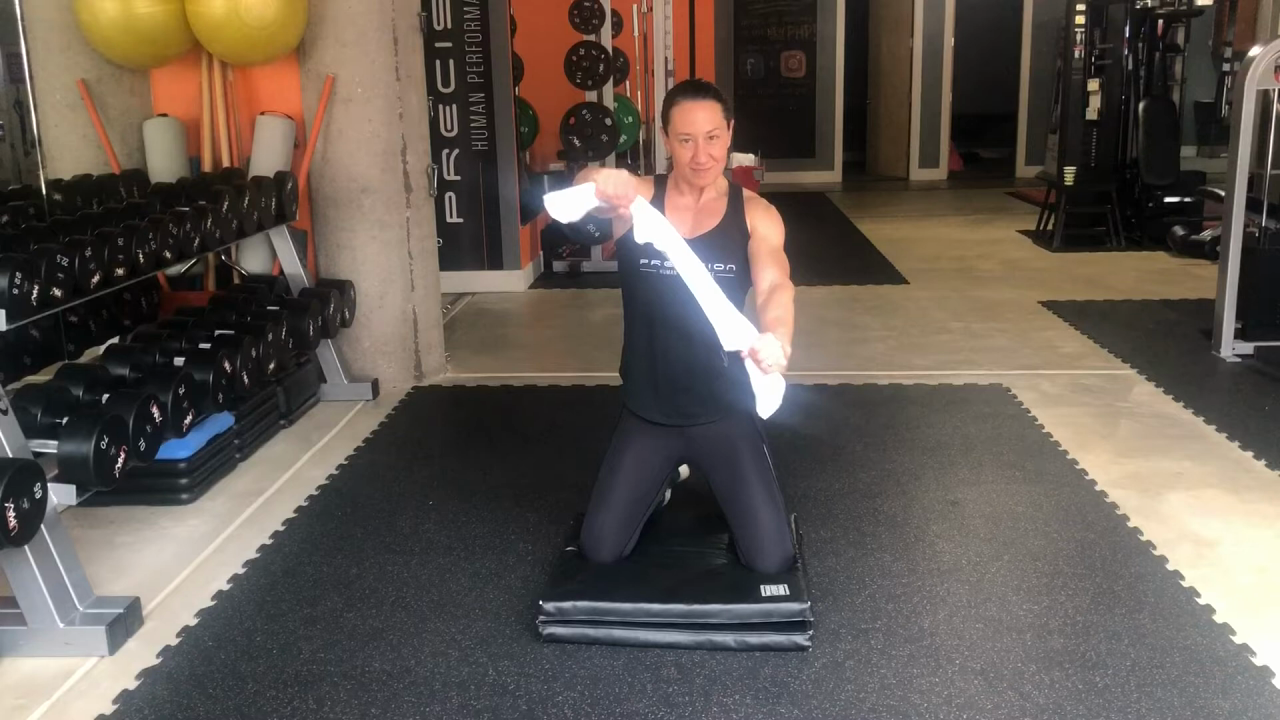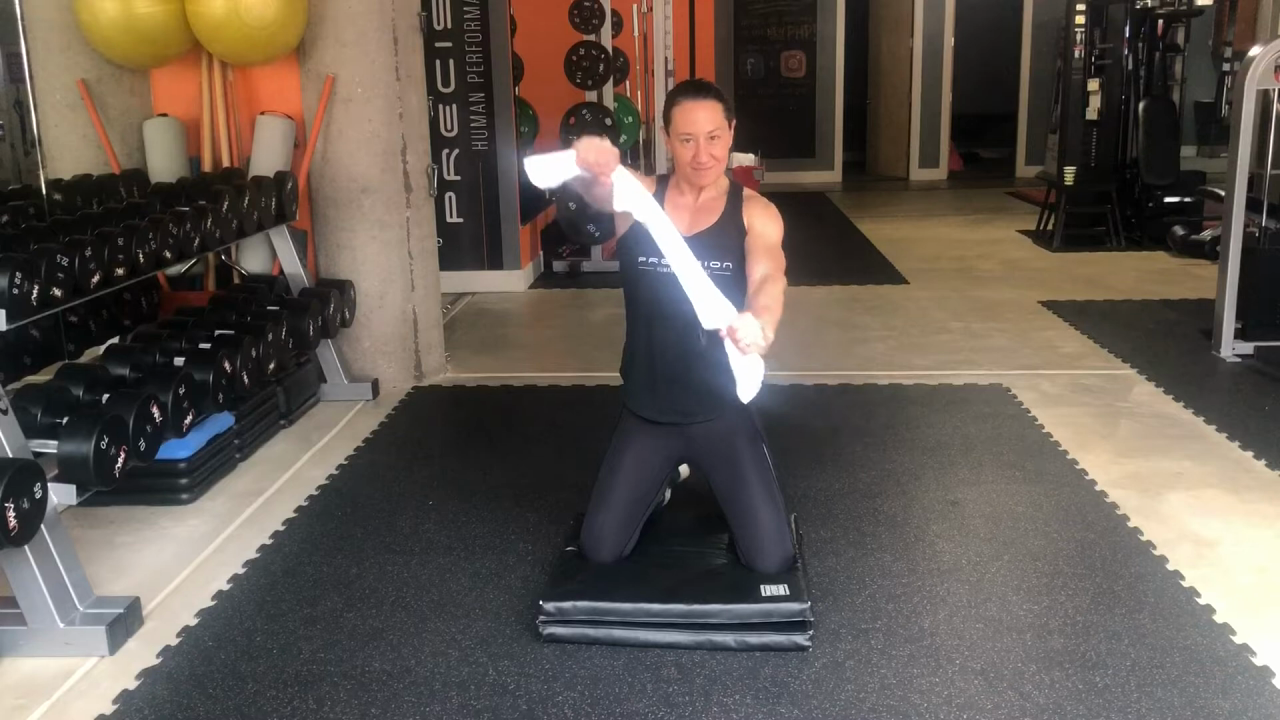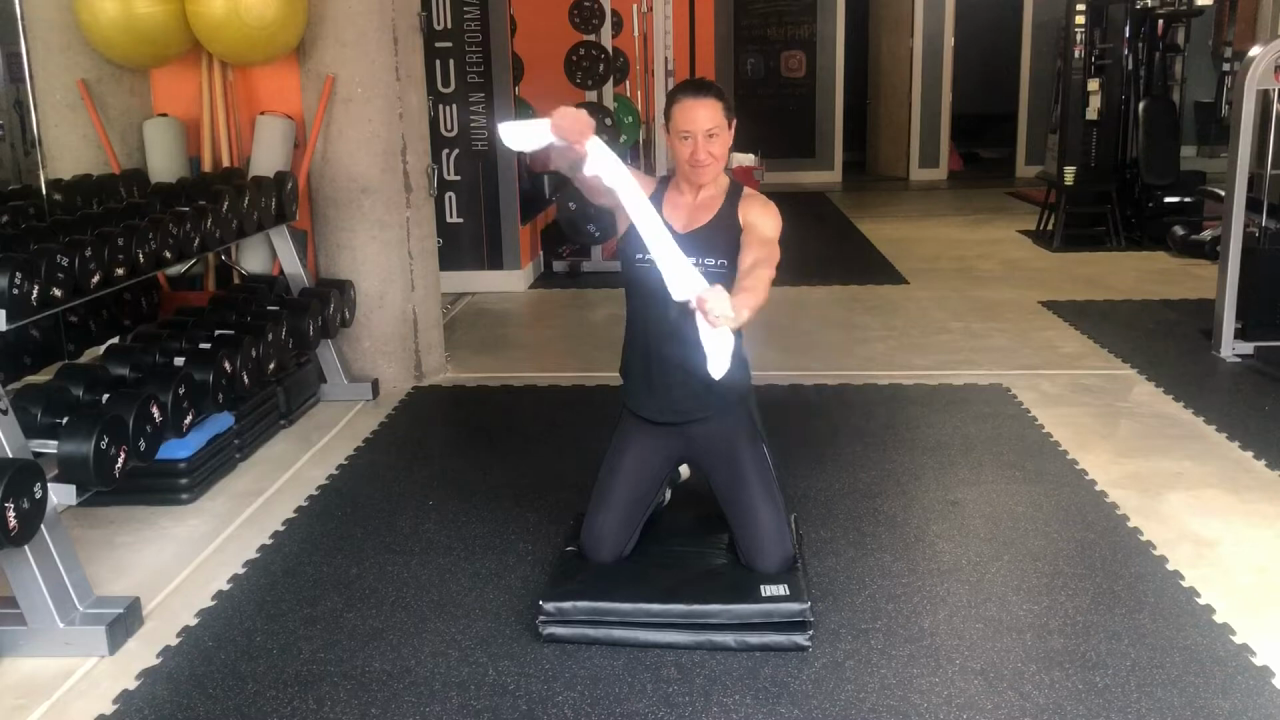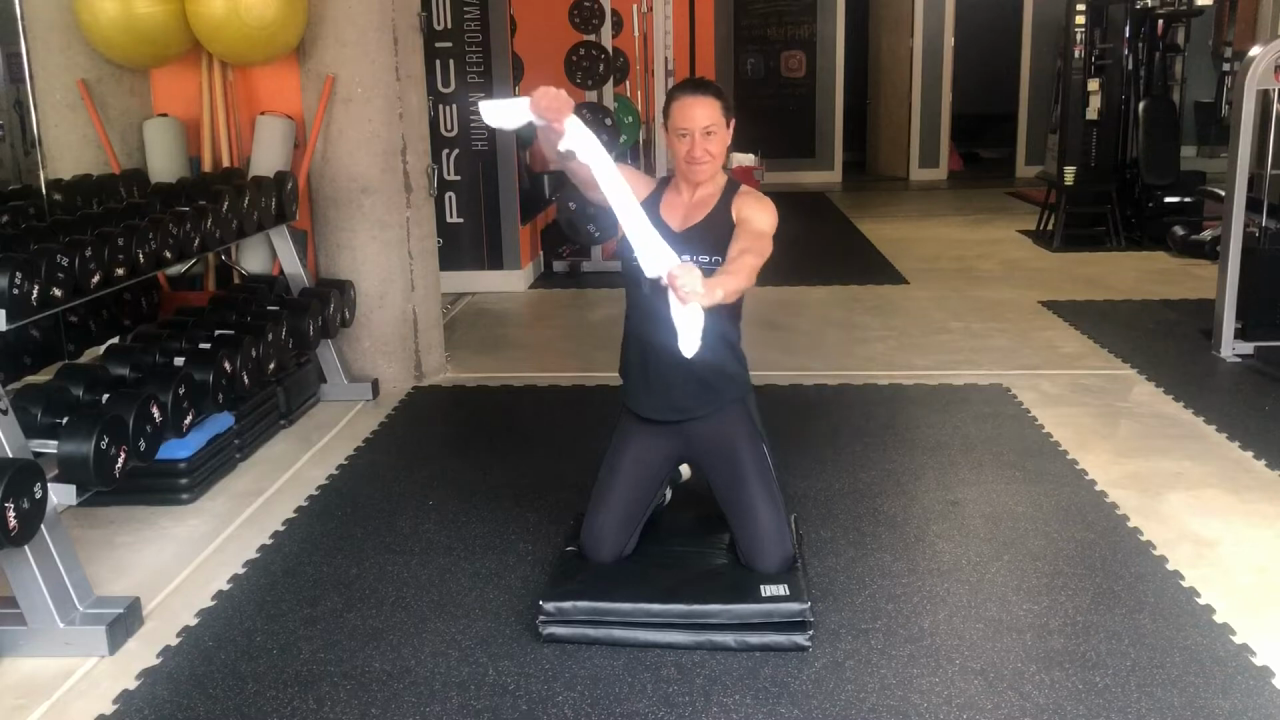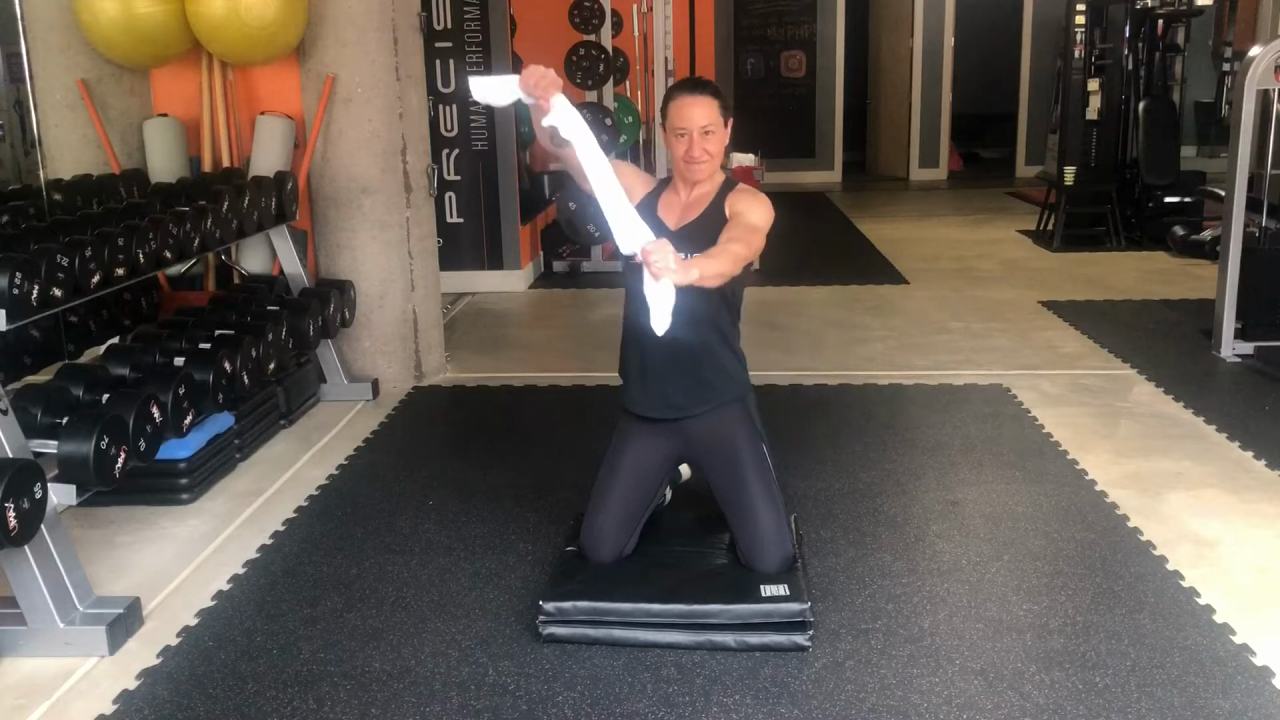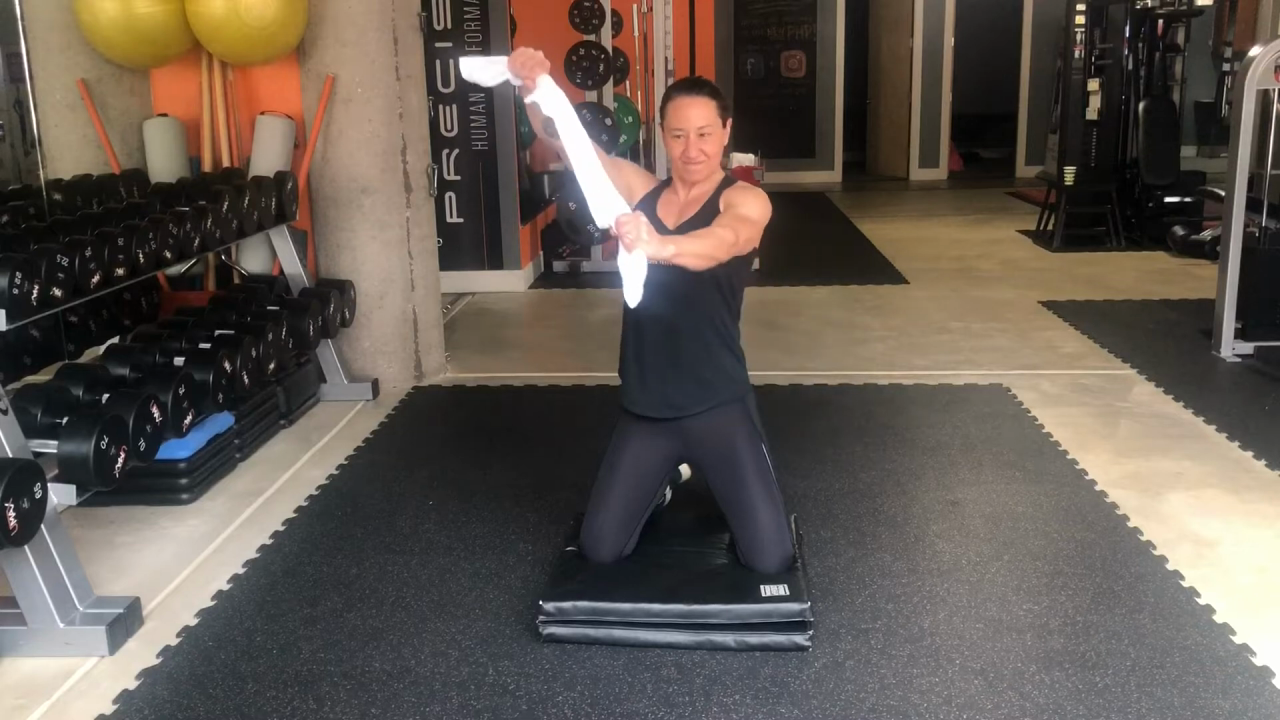
dt=0.2s
person 1, frame 1
left shoulder: (756, 215)
right shoulder: (636, 196)
left elbow: (775, 286)
right elbow: (599, 193)
left wrist: (777, 342)
right wrist: (599, 187)
left hip: (723, 411)
right hip: (645, 412)
left knee: (772, 559)
right knee: (599, 549)
left ankle: (703, 481)
right ankle: (659, 486)
person 1, frame 2
left shoulder: (756, 212)
left elbow: (768, 279)
right elbow: (587, 188)
left wrist: (760, 327)
right wrist: (588, 165)
left hip: (722, 410)
right hip: (645, 411)
left knee: (772, 559)
right knee: (599, 549)
left ankle: (708, 483)
right ankle: (661, 484)
person 1, frame 3
left shoulder: (754, 210)
right shoulder: (636, 193)
left elbow: (759, 270)
right elbow: (579, 171)
left wrist: (733, 308)
right wrist: (567, 140)
left hip: (720, 408)
right hip: (644, 410)
left knee: (772, 559)
right knee: (599, 549)
left ankle: (712, 483)
right ankle: (659, 486)
person 1, frame 4
left shoulder: (751, 207)
right shoulder: (637, 191)
left elbow: (745, 264)
right elbow: (570, 158)
left wrist: (706, 289)
right wrist: (552, 122)
left hip: (720, 407)
right hip: (644, 409)
left knee: (772, 558)
right knee: (599, 549)
left ankle: (706, 479)
right ankle: (661, 486)
person 1, frame 5
left shoulder: (748, 204)
right shoulder: (636, 189)
left elbow: (733, 255)
right elbow: (565, 146)
left wrist: (683, 269)
right wrist: (543, 103)
left hip: (720, 406)
right hip: (644, 408)
left knee: (772, 559)
right knee: (599, 548)
left ankle: (710, 481)
right ankle: (662, 483)
person 1, frame 6
left shoulder: (746, 201)
right shoulder: (637, 188)
left elbow: (720, 243)
right elbow: (564, 136)
left wrist: (660, 246)
right wrist: (535, 87)
left hip: (719, 407)
right hip: (644, 408)
left knee: (771, 558)
right knee: (599, 549)
left ankle: (724, 486)
right ankle: (662, 483)
